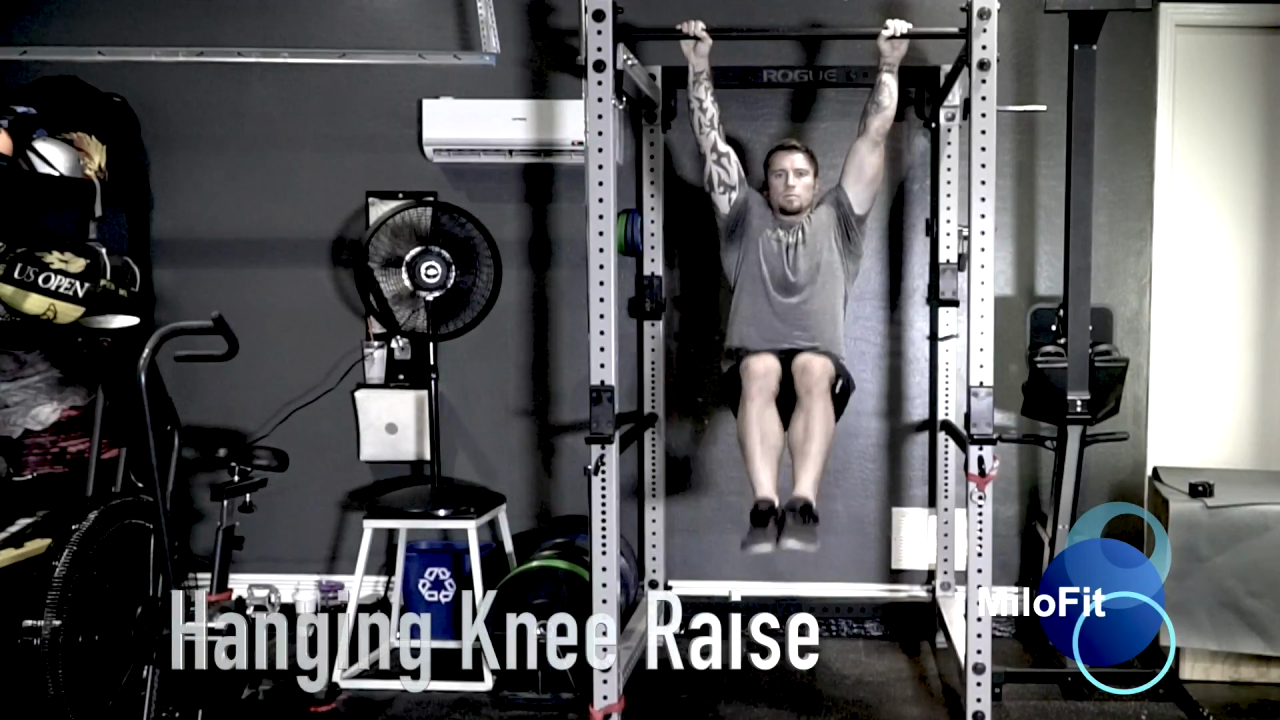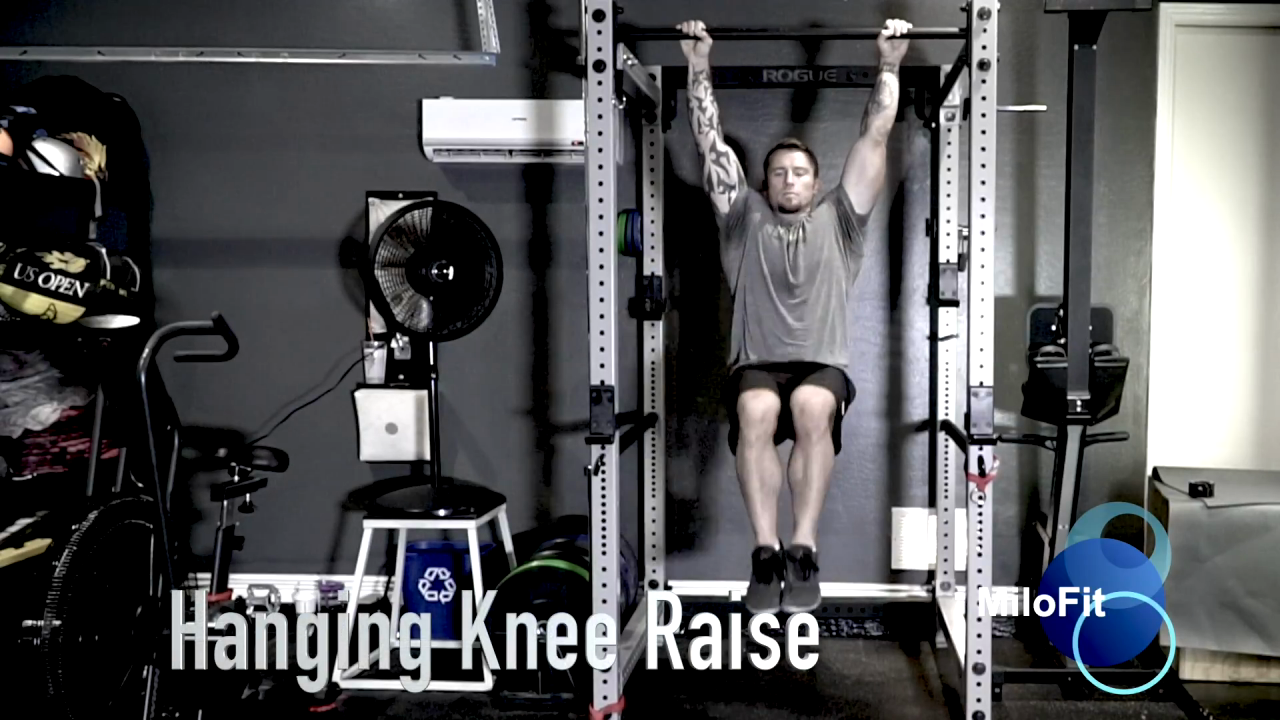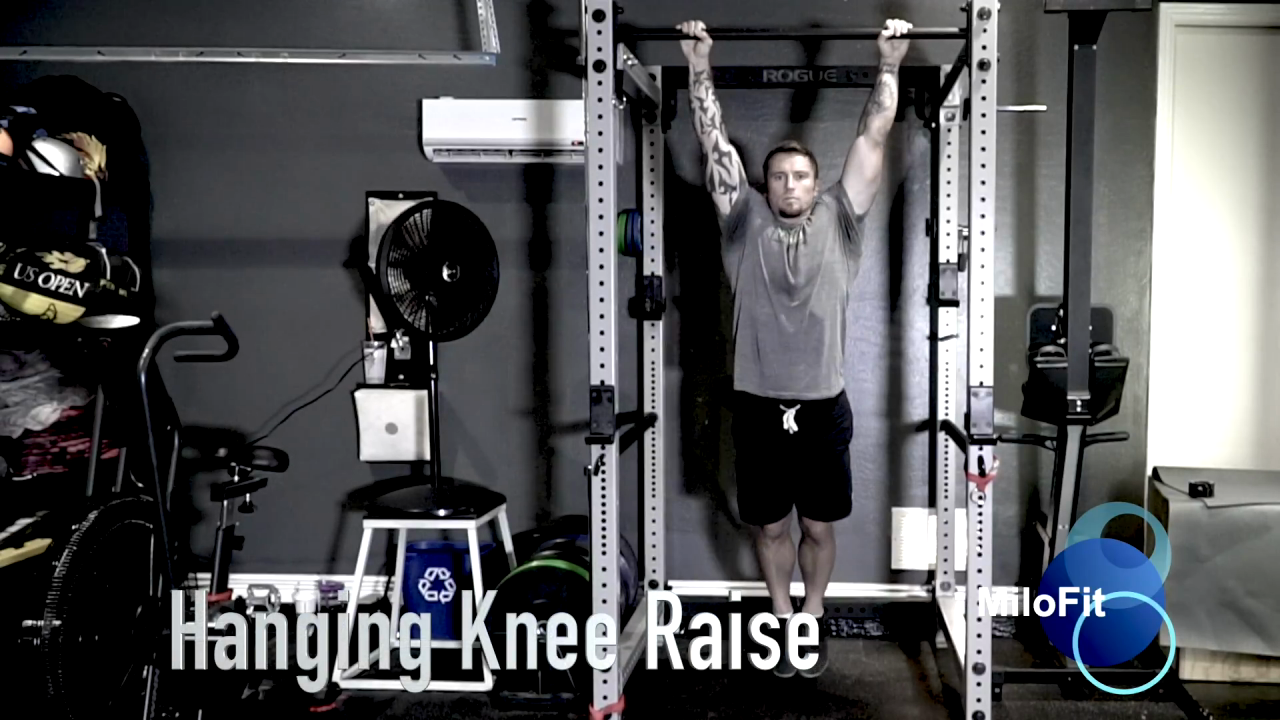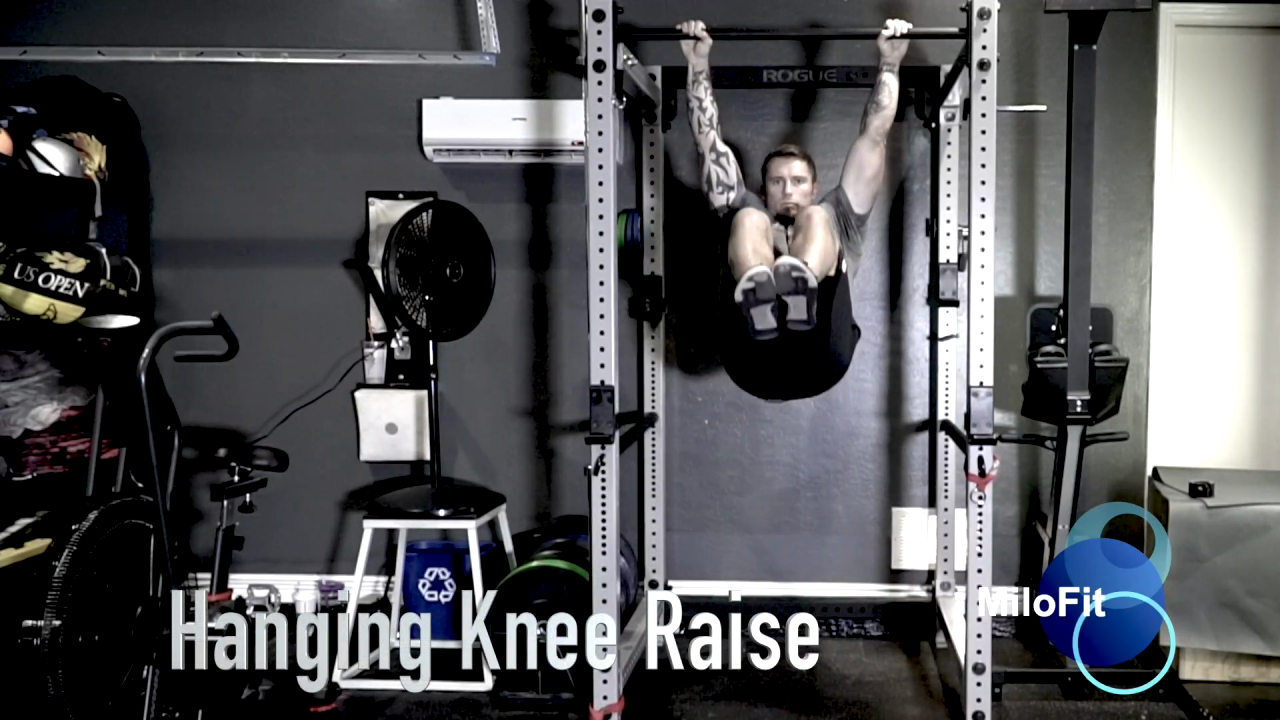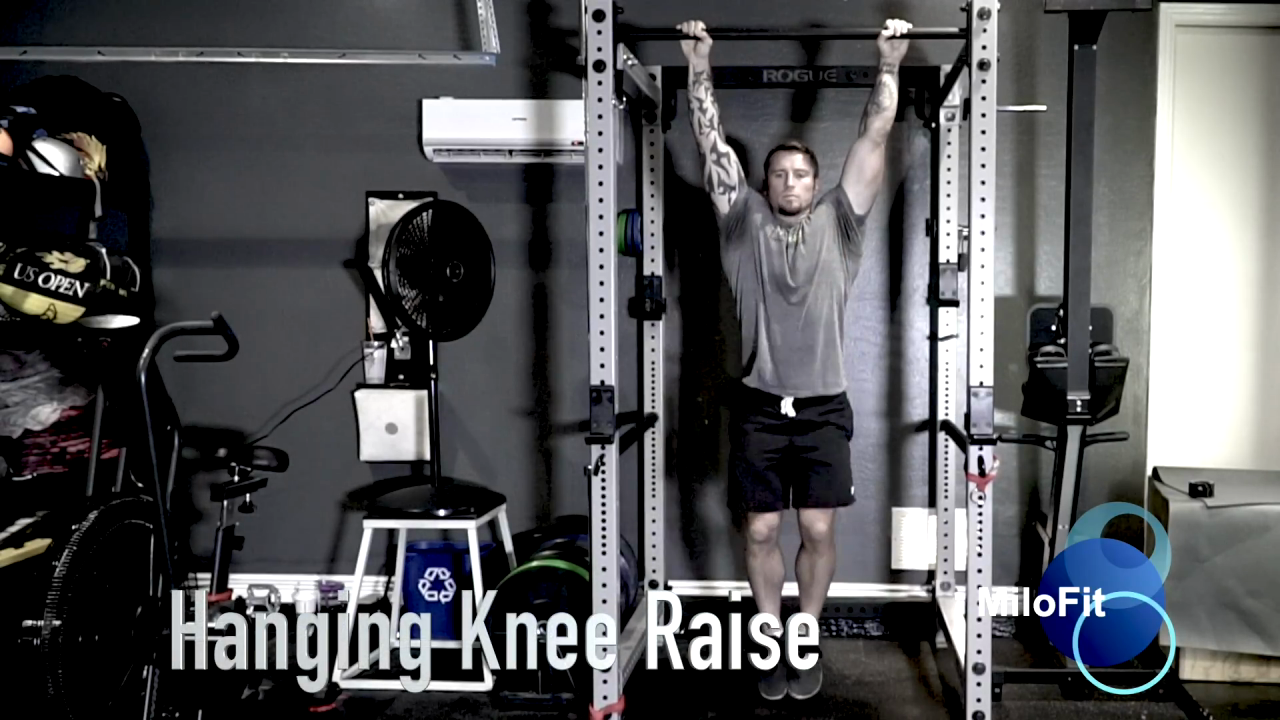
dt=1s
person 1, frame 1
left shoulder: (837, 216)
right shoulder: (743, 215)
left elbow: (871, 137)
right elbow: (713, 144)
left wrist: (888, 65)
right wrist: (699, 66)
left hip: (820, 373)
right hip: (756, 369)
left knee: (811, 372)
right knee: (759, 372)
left ankle: (801, 507)
right ankle: (766, 509)
person 1, frame 2
left shoulder: (838, 217)
right shoulder: (743, 217)
left elbow: (873, 139)
right elbow: (711, 145)
left wrist: (889, 65)
right wrist: (699, 67)
left hip: (821, 370)
right hip: (756, 368)
left knee: (810, 412)
right knee: (756, 415)
left ankle: (802, 552)
right ankle: (767, 552)
person 1, frame 3
left shoulder: (839, 218)
right shoulder: (744, 219)
left elbow: (872, 139)
right elbow: (714, 143)
left wrist: (889, 65)
right wrist: (699, 67)
left hip: (823, 409)
right hip: (760, 408)
left knee: (819, 528)
right knee: (770, 528)
left ankle: (813, 620)
right ankle: (783, 623)
person 1, frame 4
left shoulder: (837, 213)
right shoulder: (748, 208)
left elbow: (873, 136)
right elbow: (710, 142)
left wrist: (889, 64)
right wrist: (699, 65)
left hip: (821, 351)
right hip: (755, 353)
left knee: (816, 219)
right knee: (747, 220)
left ankle: (800, 285)
right ankle: (758, 293)
person 1, frame 5
left shoulder: (839, 219)
right shoulder: (744, 218)
left elbow: (874, 138)
right elbow: (712, 144)
left wrist: (889, 66)
right wrist: (699, 67)
left hip: (822, 406)
right hip: (759, 404)
left knee: (818, 531)
right knee: (761, 531)
right ankle: (771, 643)
